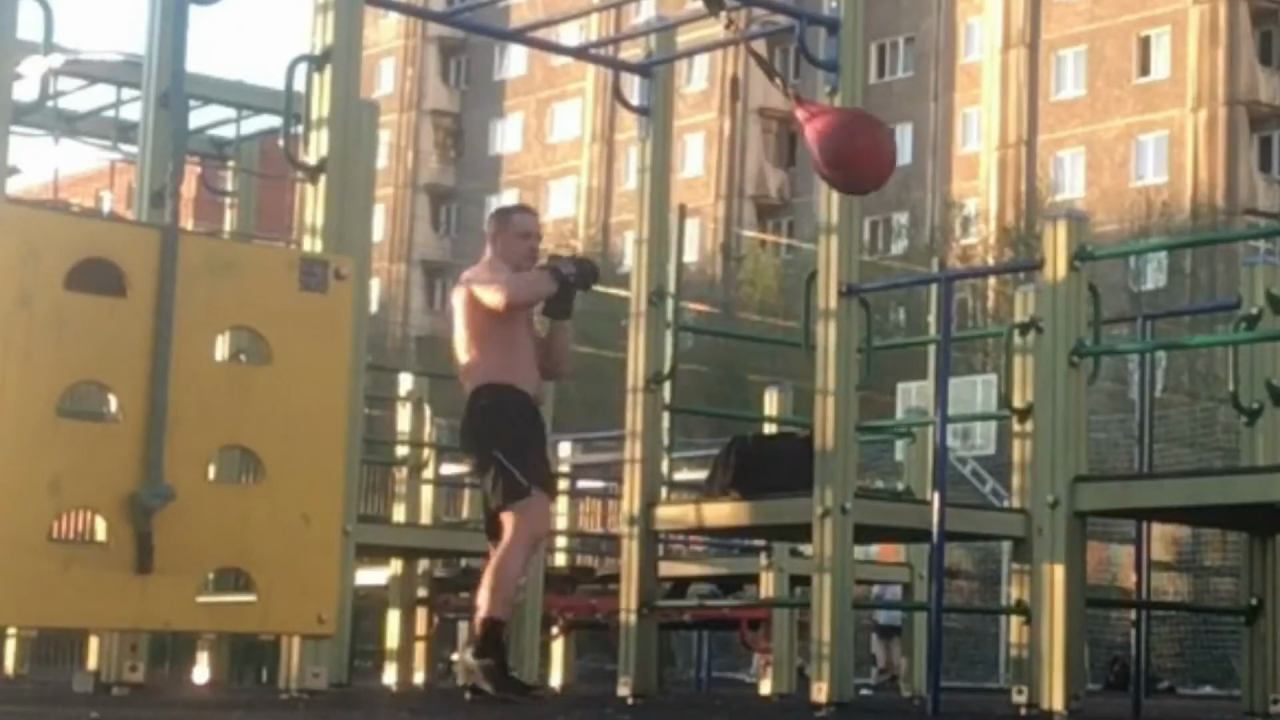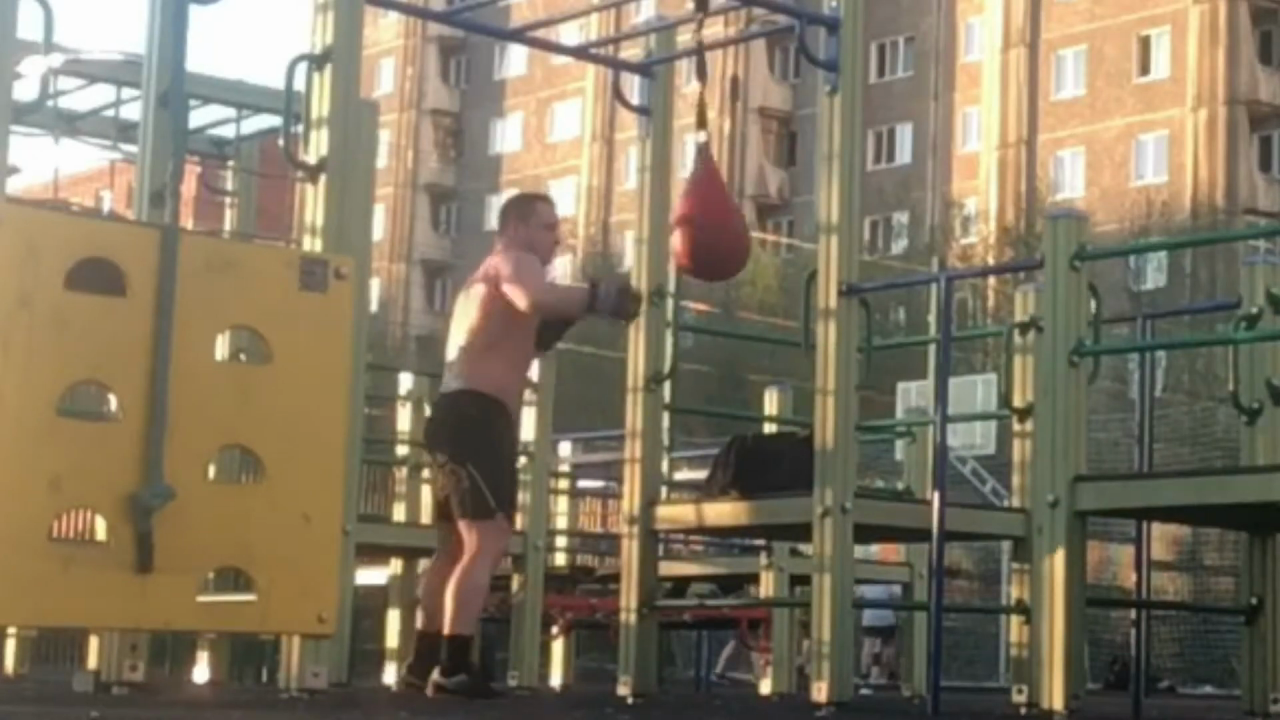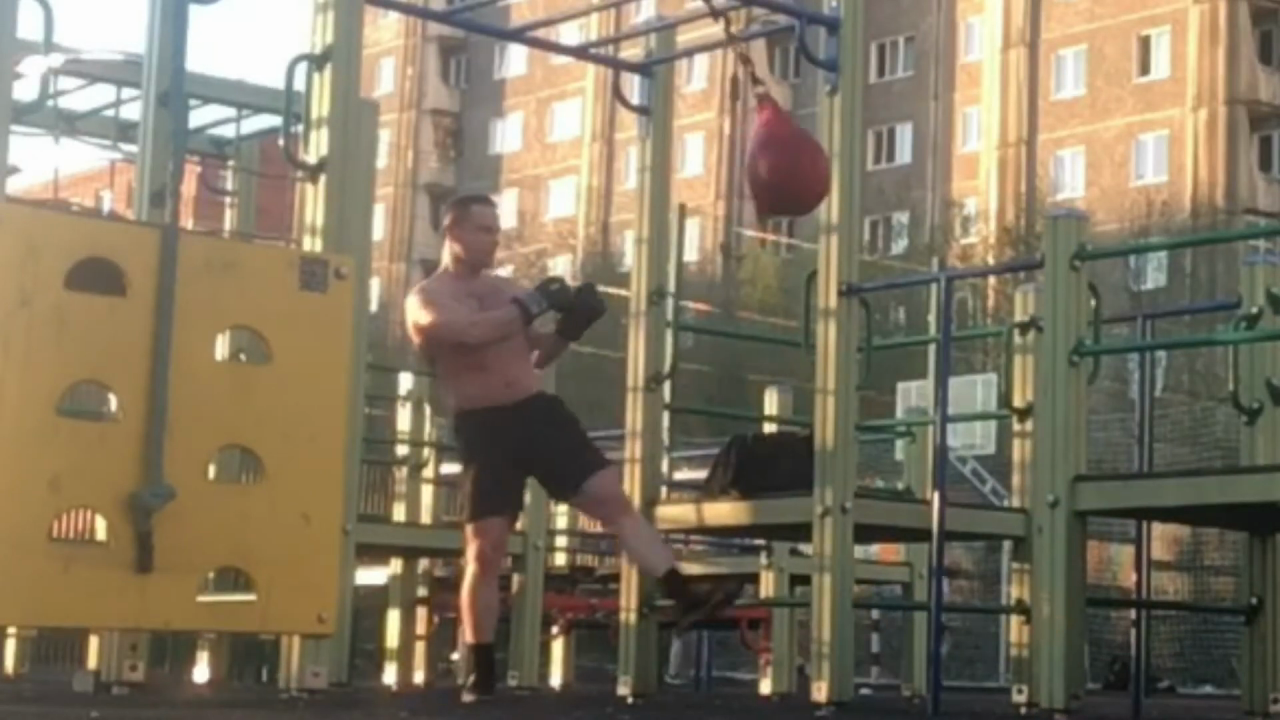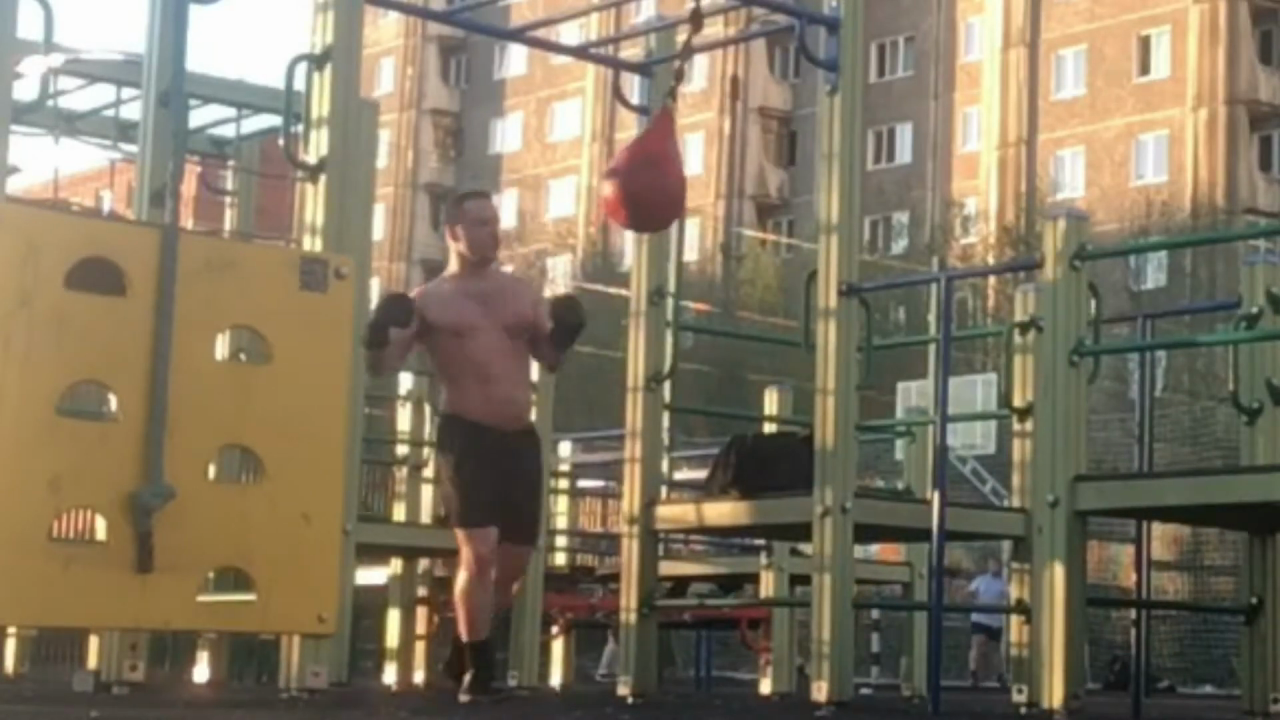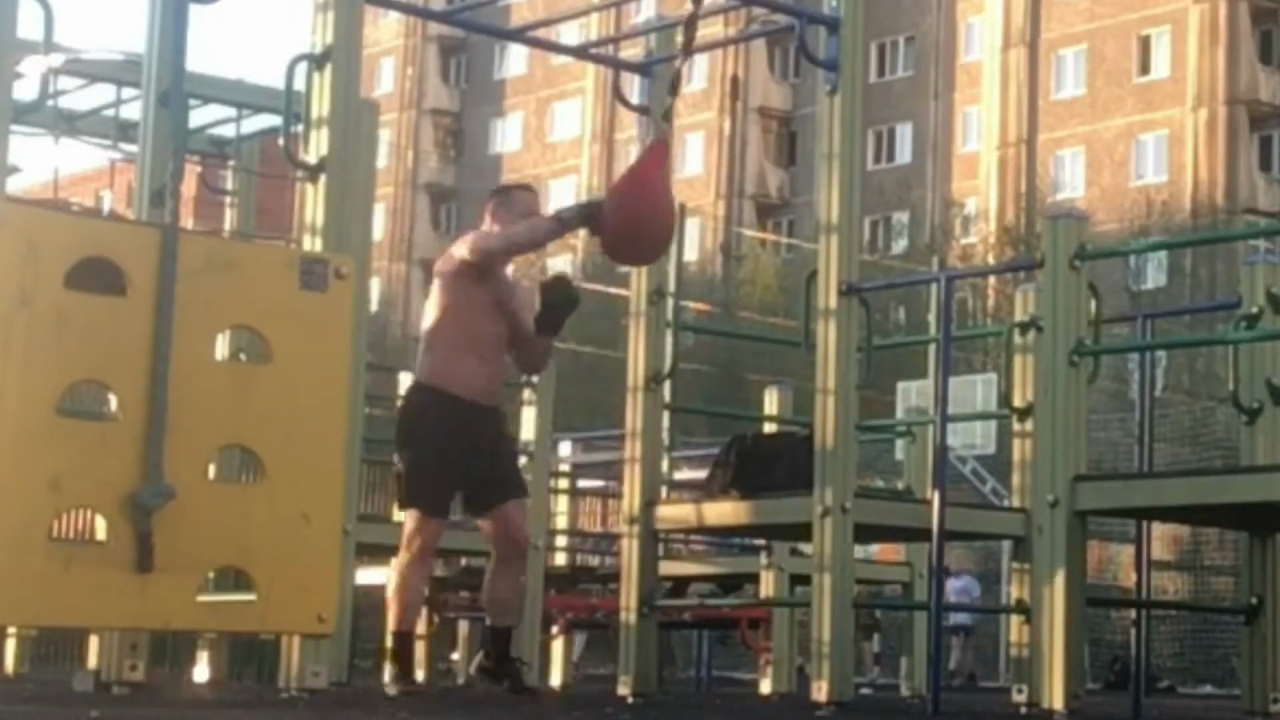
dt=1s
person 1, frame 1
left shoulder: (509, 290)
right shoulder: (482, 276)
left elbow: (554, 368)
right elbow: (515, 295)
left wrist: (562, 306)
right wrist: (560, 275)
left hip: (519, 424)
right hip: (500, 415)
left knee: (514, 540)
right knee: (531, 524)
left ankle: (487, 660)
right ankle: (483, 652)
person 1, frame 2
left shoulder: (487, 281)
right shoulder: (510, 262)
right elbow: (540, 300)
left wrist: (540, 336)
right wrist: (600, 296)
left hip: (457, 419)
right hip: (476, 421)
left knee: (457, 546)
right knee: (488, 542)
left ankle: (425, 664)
right ankle: (453, 667)
person 1, frame 3
left shoulder: (503, 286)
right shoulder: (425, 298)
right elbow: (473, 332)
left wrist: (567, 330)
right wrist: (530, 301)
left hip: (539, 414)
right hip: (485, 429)
left knee: (611, 497)
right knee: (485, 551)
left ankle: (684, 595)
right ankle: (479, 673)
person 1, frame 4
left shoulder: (518, 290)
right shoulder: (428, 302)
left elbow: (552, 361)
right elbow: (381, 367)
left wrist: (565, 335)
right wrist: (380, 331)
left hip: (519, 438)
right hip: (470, 437)
left knee: (515, 561)
right knee: (478, 555)
left ankle: (467, 648)
right ankle: (477, 670)
person 1, frame 5
left shoulder: (511, 293)
right shoulder: (466, 254)
left elbow: (532, 362)
right elbow: (500, 243)
left wrist: (548, 321)
right wrist: (569, 218)
left hip: (482, 421)
right hip: (436, 411)
left knee: (513, 535)
right knee: (422, 539)
left ankle: (496, 655)
right ankle: (399, 661)
